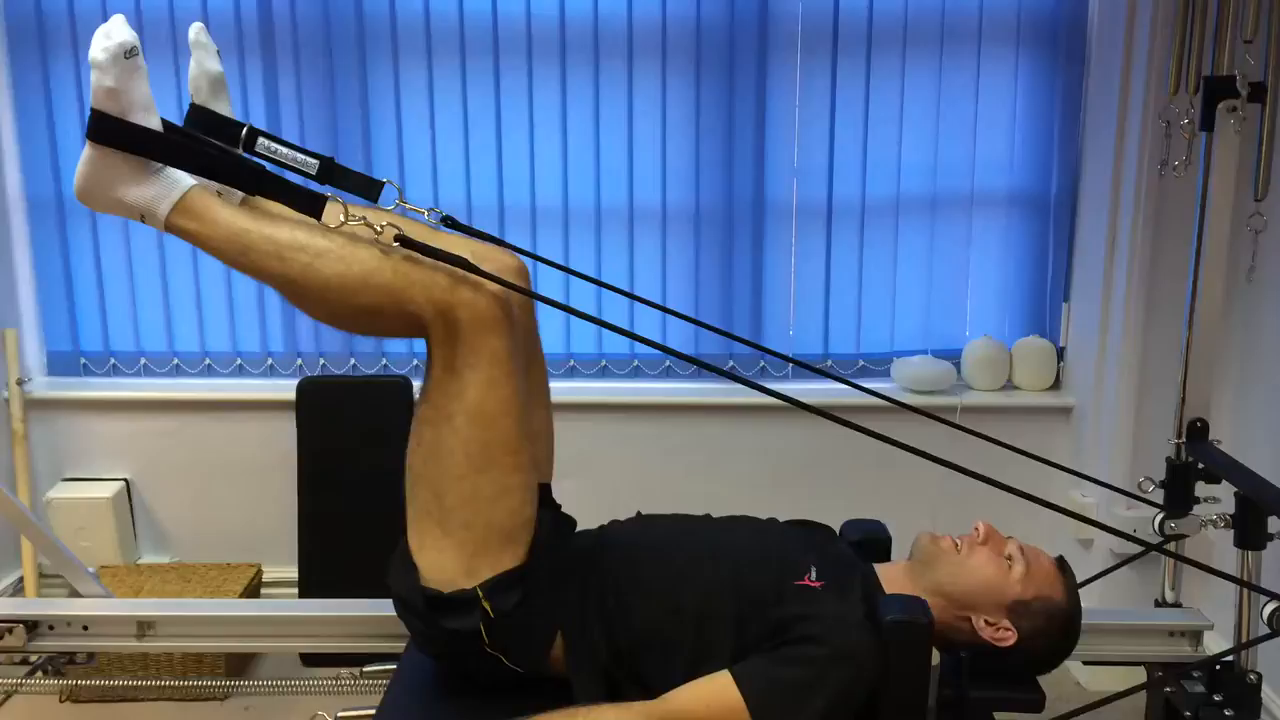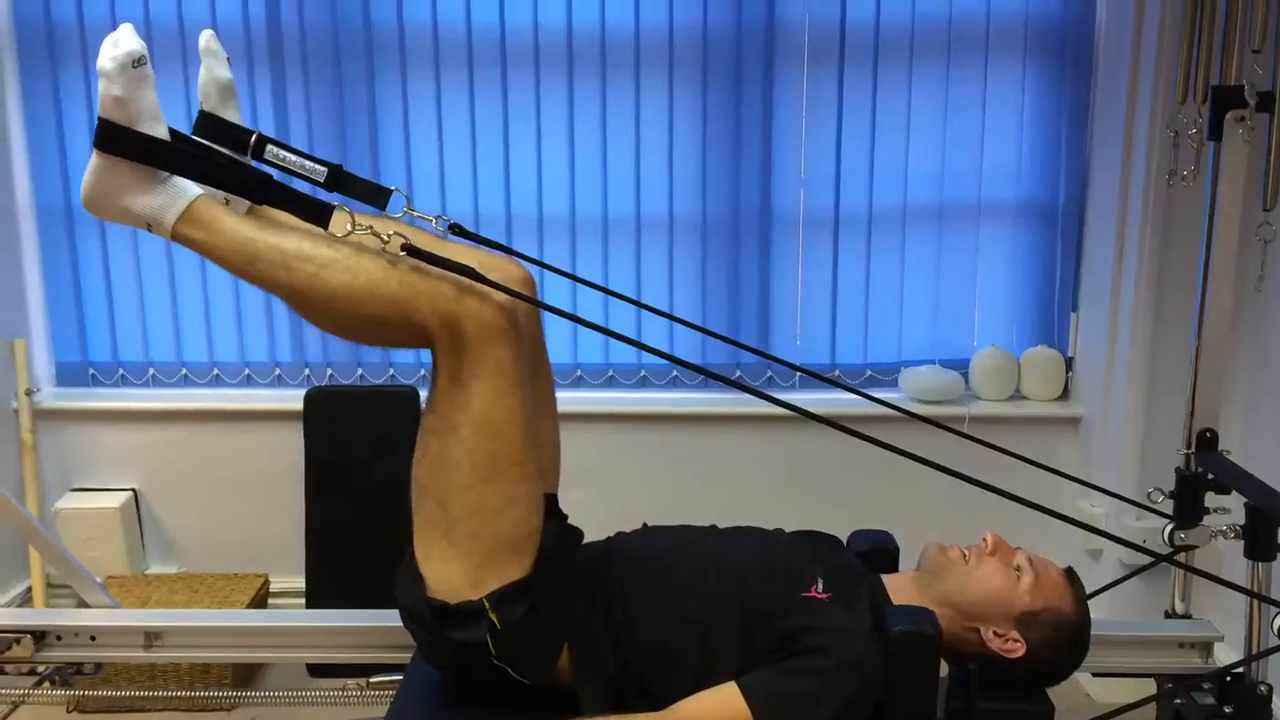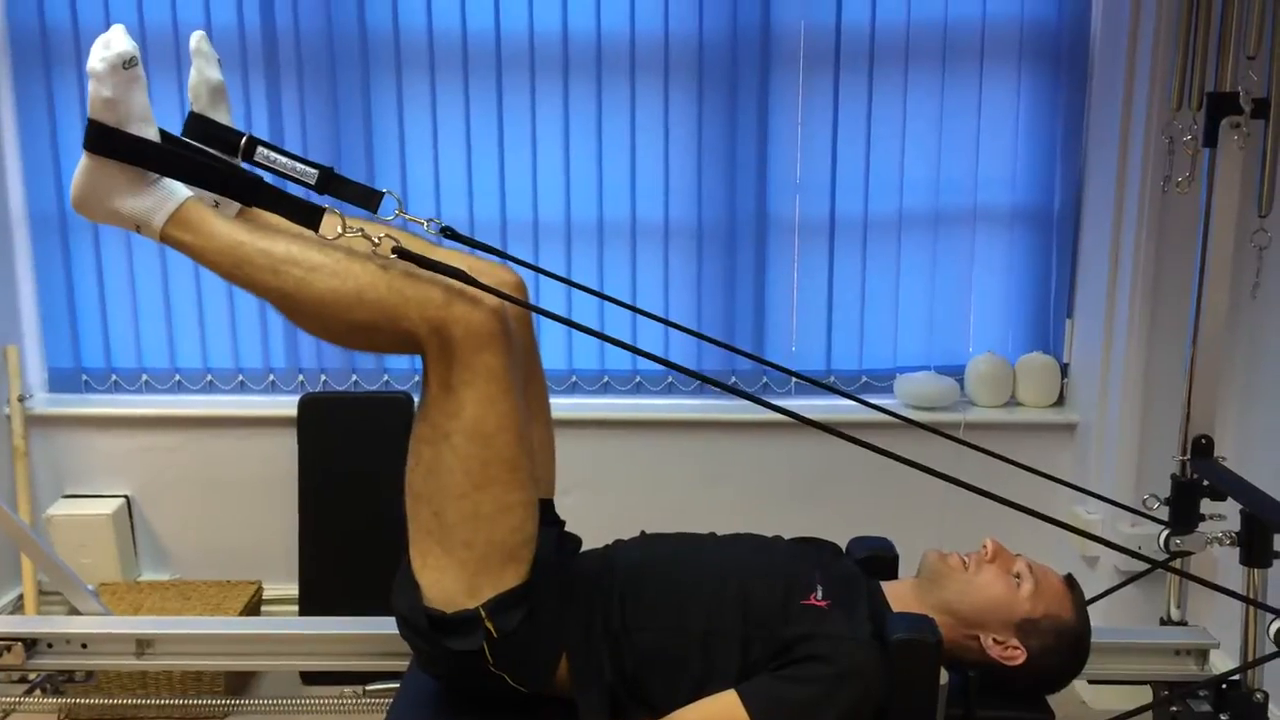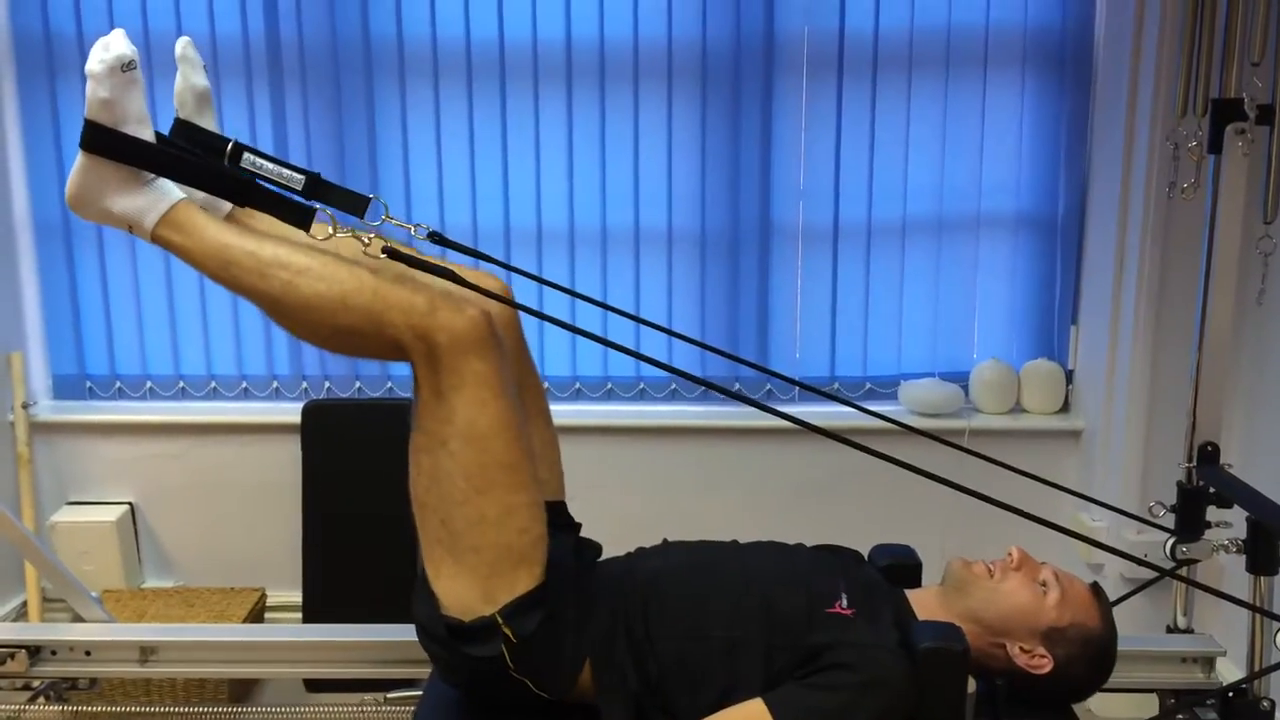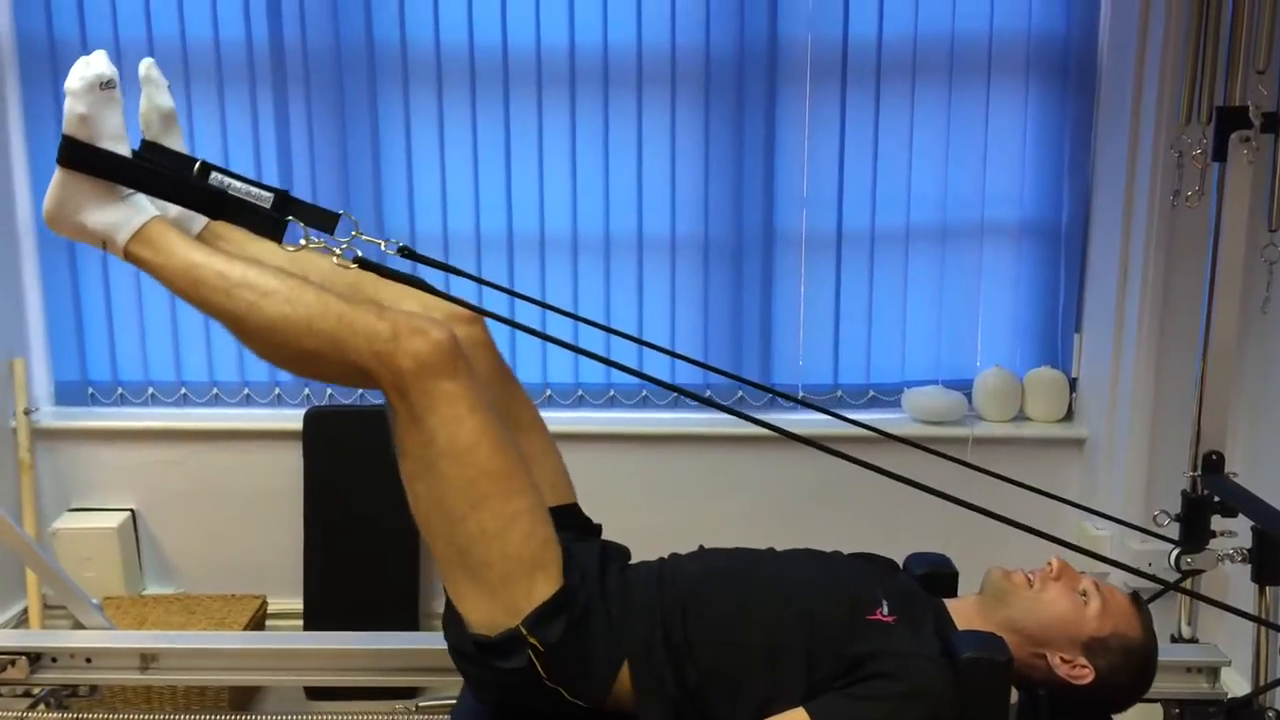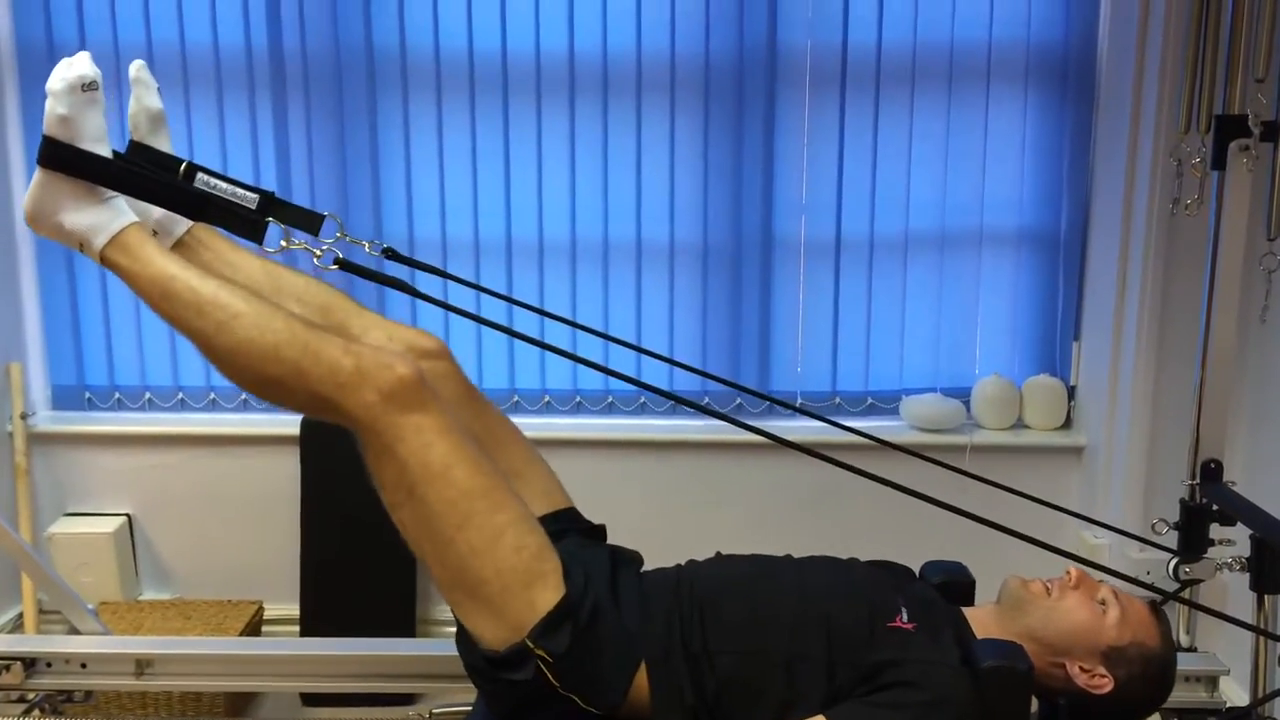
dt=0.4s
person 1, frame 1
right shoulder: (844, 572)
left hip: (493, 610)
right hip: (543, 563)
left knee: (471, 300)
right knee: (490, 280)
left ankle: (160, 190)
right ankle: (221, 178)
person 1, frame 2
right shoulder: (850, 580)
left hip: (500, 625)
right hip: (556, 572)
left knee: (477, 311)
right knee: (499, 287)
left ankle: (163, 198)
right ankle: (230, 186)
person 1, frame 3
right shoulder: (848, 588)
left hip: (498, 631)
right hip: (548, 581)
left knee: (468, 318)
right knee: (491, 295)
left ankle: (153, 198)
right ankle: (219, 188)
person 1, frame 4
right shoulder: (873, 596)
right hip: (567, 586)
left knee: (457, 326)
right knee: (477, 310)
left ankle: (148, 202)
right ankle: (205, 196)
person 1, frame 5
right shoulder: (908, 604)
right hip: (600, 586)
left knee: (420, 351)
right knee: (448, 330)
left ankle: (122, 222)
right ankle: (177, 214)
person 1, frame 6
right shoulder: (925, 611)
right hip: (608, 589)
left knee: (379, 385)
right knee: (415, 359)
left ankle: (103, 227)
right ankle: (161, 223)
